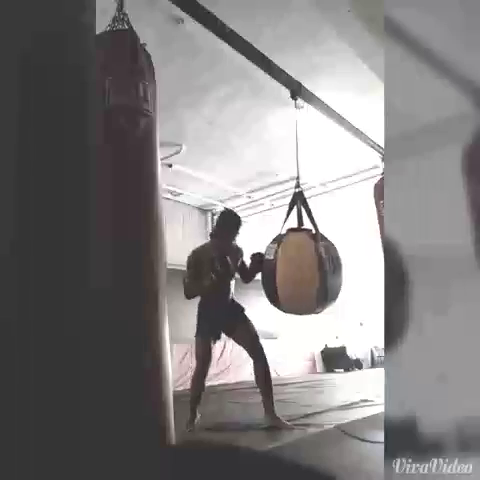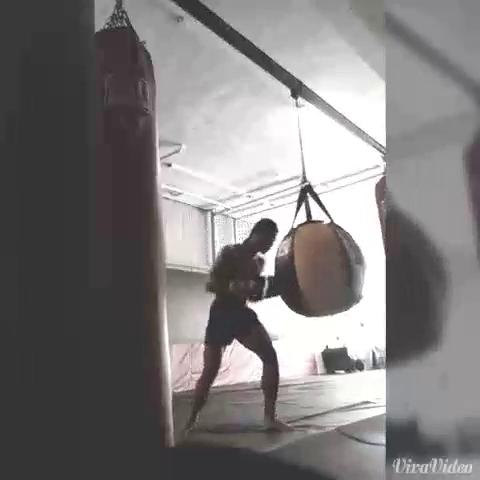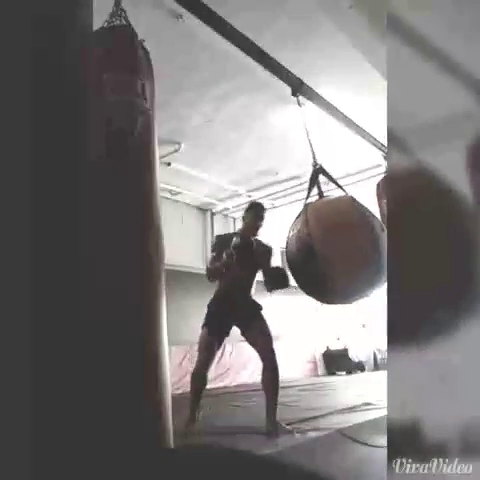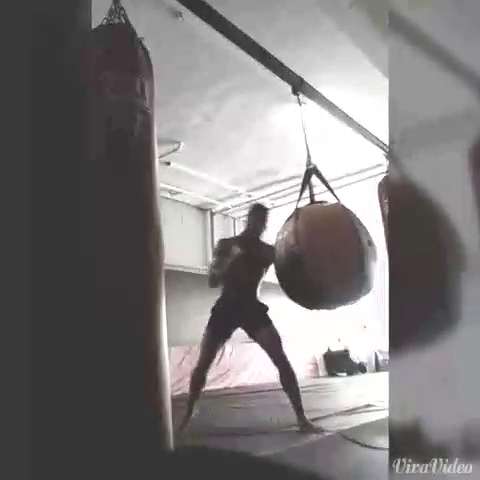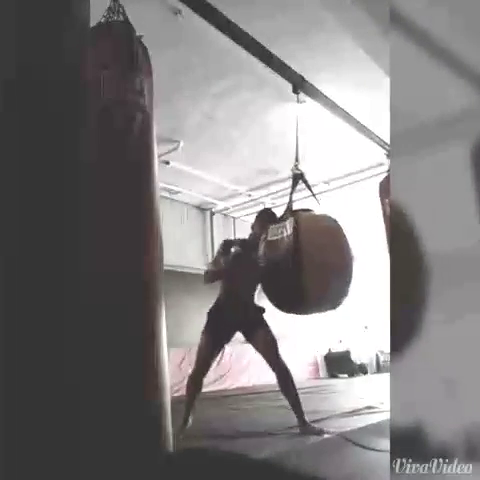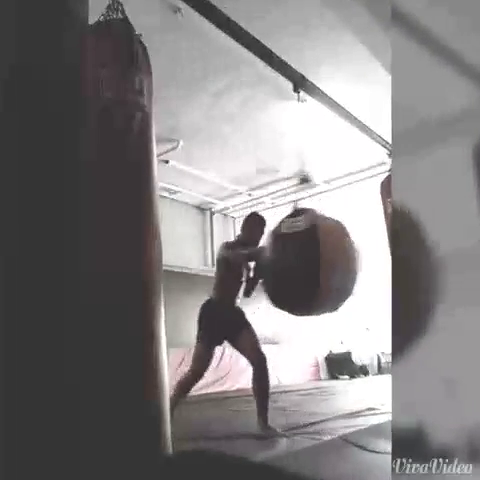
dt=0.5s
person 1, frame 1
left shoulder: (235, 252)
right shoulder: (198, 255)
left elbow: (246, 278)
right elbow: (188, 292)
left wrist: (257, 267)
right wrist: (210, 281)
left hip: (230, 307)
right hip: (208, 310)
left knee: (259, 353)
right knee: (202, 367)
left ankle: (270, 414)
right ankle: (193, 415)
person 1, frame 2
left shoulder: (258, 261)
right shoulder: (230, 253)
right elbow: (211, 285)
left wrist: (266, 289)
right wrist: (237, 288)
left hip: (243, 313)
right hip: (221, 314)
left knee: (270, 356)
right knee: (210, 373)
left ankle: (270, 417)
right ankle: (193, 417)
person 1, frame 3
left shoulder: (264, 250)
right shoulder: (223, 241)
right elbow: (211, 275)
right wrist: (229, 257)
left hip: (246, 304)
right hip: (221, 303)
left knee: (270, 358)
right knee: (203, 363)
left ankle: (271, 419)
right ankle: (192, 416)
person 1, frame 4
left shoulder: (268, 250)
right shoulder: (226, 245)
right elbow: (213, 281)
right wrist: (232, 261)
left hip: (252, 307)
right hip: (227, 307)
left knee: (281, 360)
right knee: (203, 364)
left ankle: (301, 418)
right ankle: (187, 416)
person 1, frame 5
right shoulder: (230, 247)
right elbow: (208, 277)
right wrist: (227, 262)
left hip: (249, 311)
right hip: (222, 310)
left knee: (278, 364)
right knee: (199, 369)
left ankle: (302, 421)
right ankle: (185, 419)
person 1, frame 6
left shoulder: (244, 256)
right shoulder: (229, 248)
right elbow: (225, 257)
left wrist: (256, 272)
right wrist: (255, 255)
left hip: (233, 313)
right hip: (213, 312)
left knee: (259, 361)
right knee: (196, 372)
left ankle: (263, 423)
